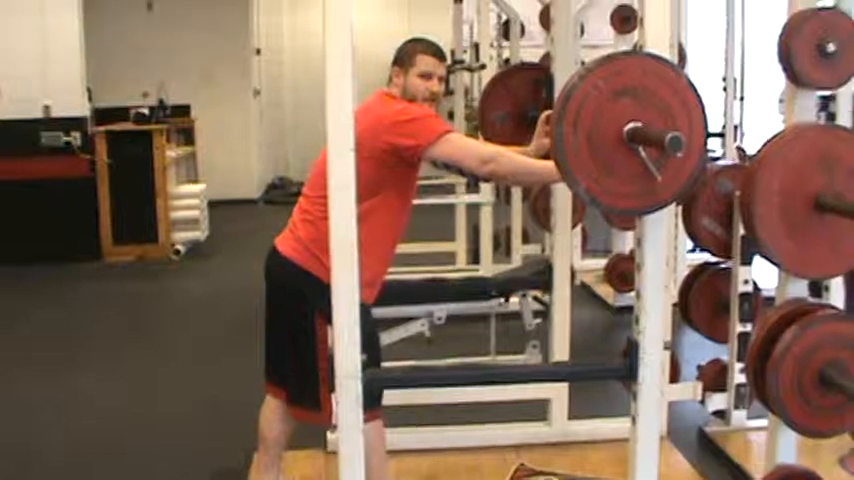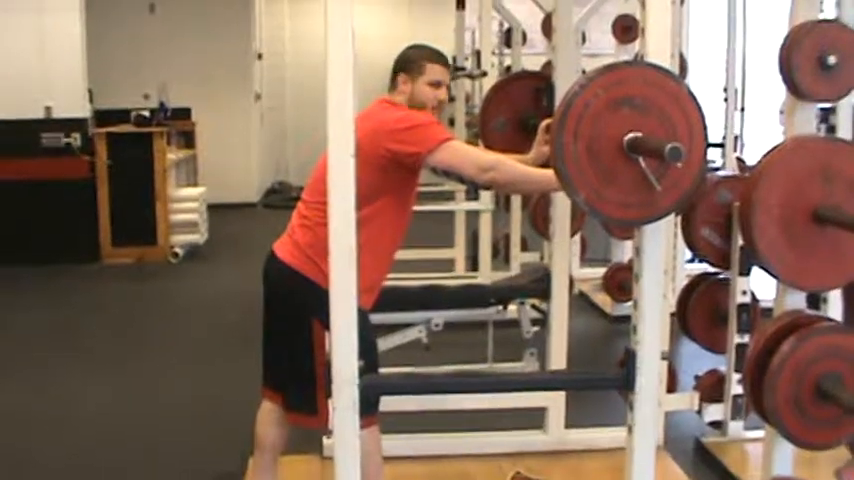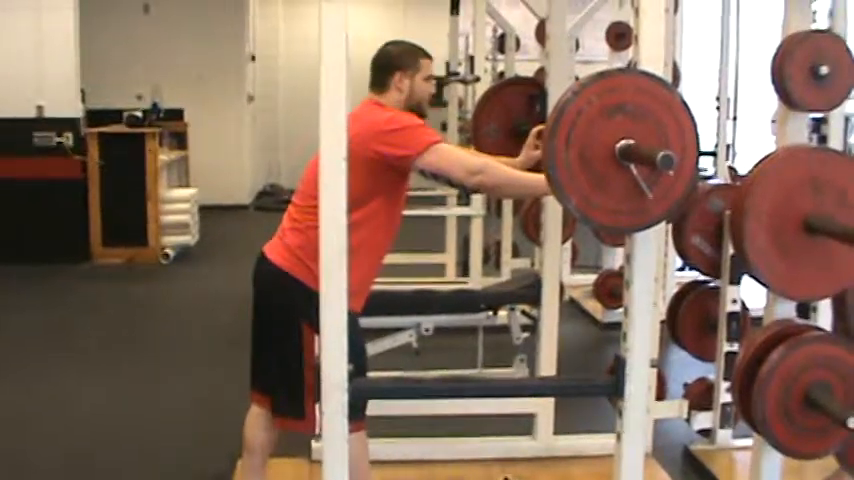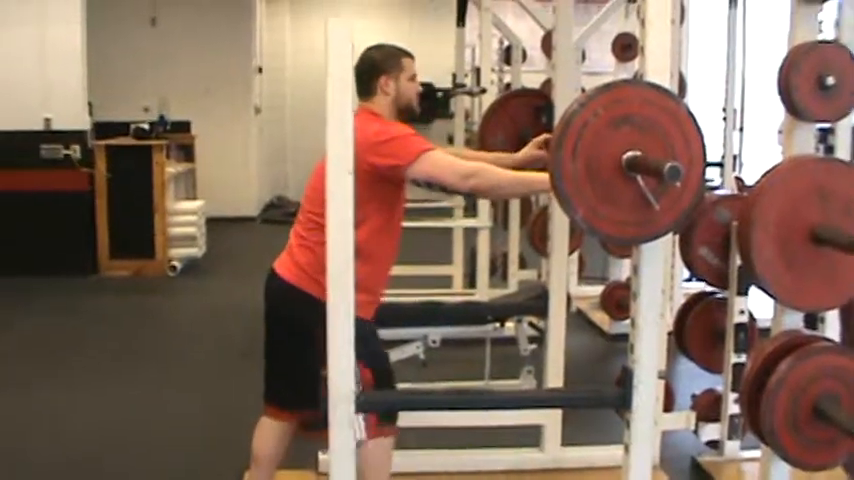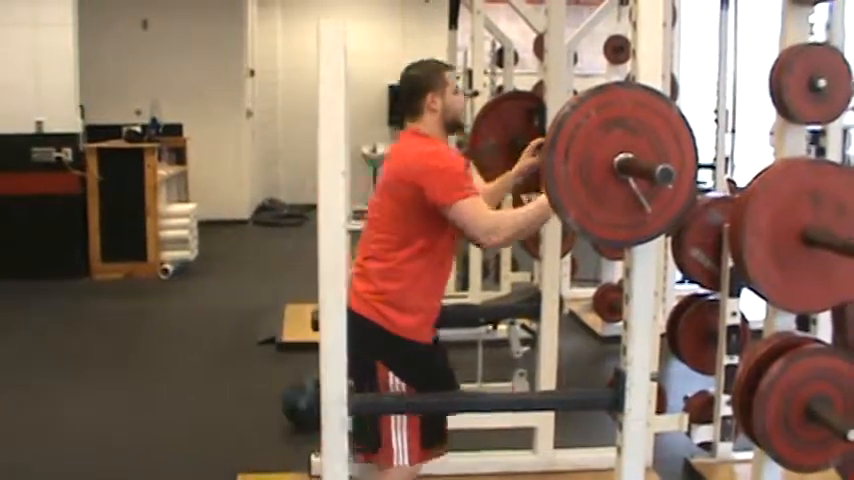
dt=0.4s
person 1, frame 1
left shoulder: (390, 116)
right shoulder: (400, 117)
left elbow: (471, 152)
right elbow: (485, 164)
left wrist: (530, 152)
left hip: (296, 263)
right hip: (317, 273)
left knee: (289, 385)
right knee: (361, 392)
person 1, frame 2
left shoulder: (389, 122)
right shoulder: (401, 123)
left elbow: (472, 159)
right elbow: (485, 170)
left wrist: (530, 160)
left hip: (295, 268)
right hip: (317, 277)
left knee: (286, 390)
right knee: (358, 399)
person 1, frame 3
left shoulder: (377, 122)
right shoulder: (390, 126)
left elbow: (456, 158)
right elbow: (473, 174)
left wrist: (519, 163)
left hip: (284, 270)
right hip: (306, 281)
left knee: (273, 394)
right knee: (345, 405)
person 1, frame 4
left shoulder: (371, 132)
right shoulder: (382, 138)
left elbow: (449, 157)
right elbow: (466, 178)
left wrist: (518, 158)
right wrist: (557, 180)
left hip: (295, 285)
right hip: (320, 297)
left knee: (284, 407)
right knee: (375, 419)
person 1, frame 5
left shoulder: (415, 150)
right shoulder: (434, 160)
left elbow: (474, 206)
right elbow: (490, 232)
left wrist: (518, 172)
right wrist: (555, 199)
left hip: (374, 310)
right hip: (387, 321)
right knee: (408, 446)
